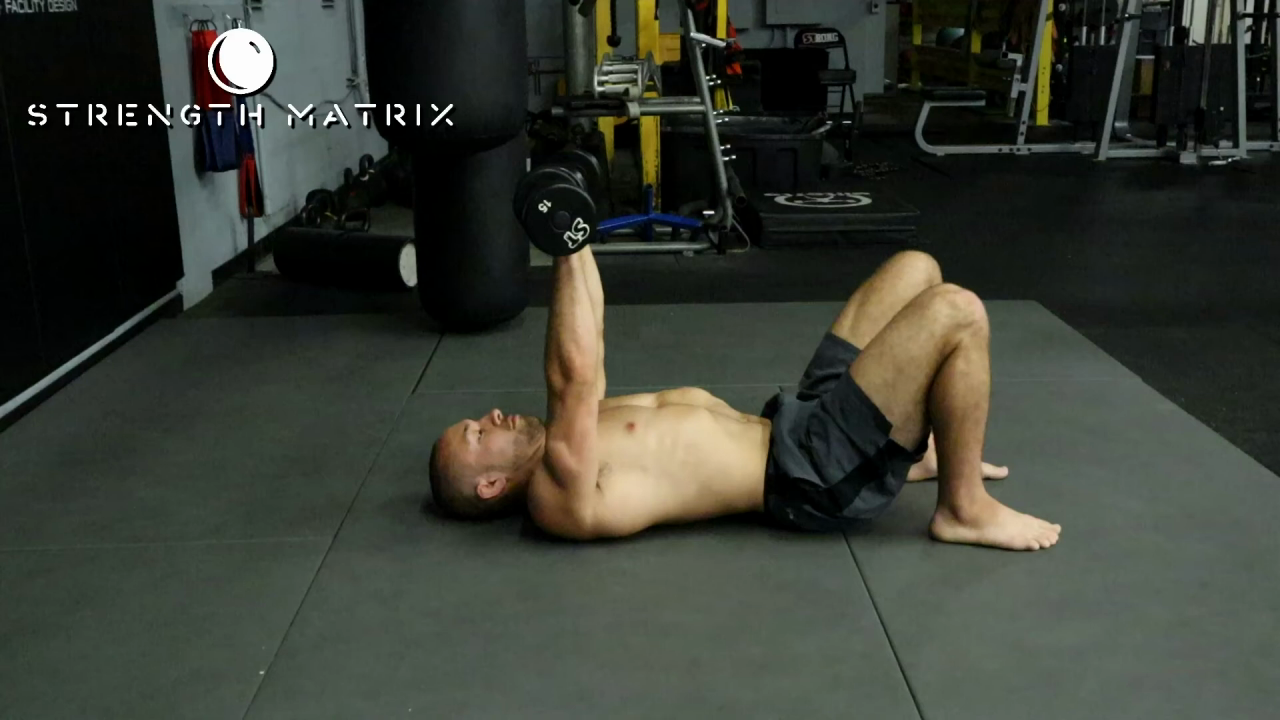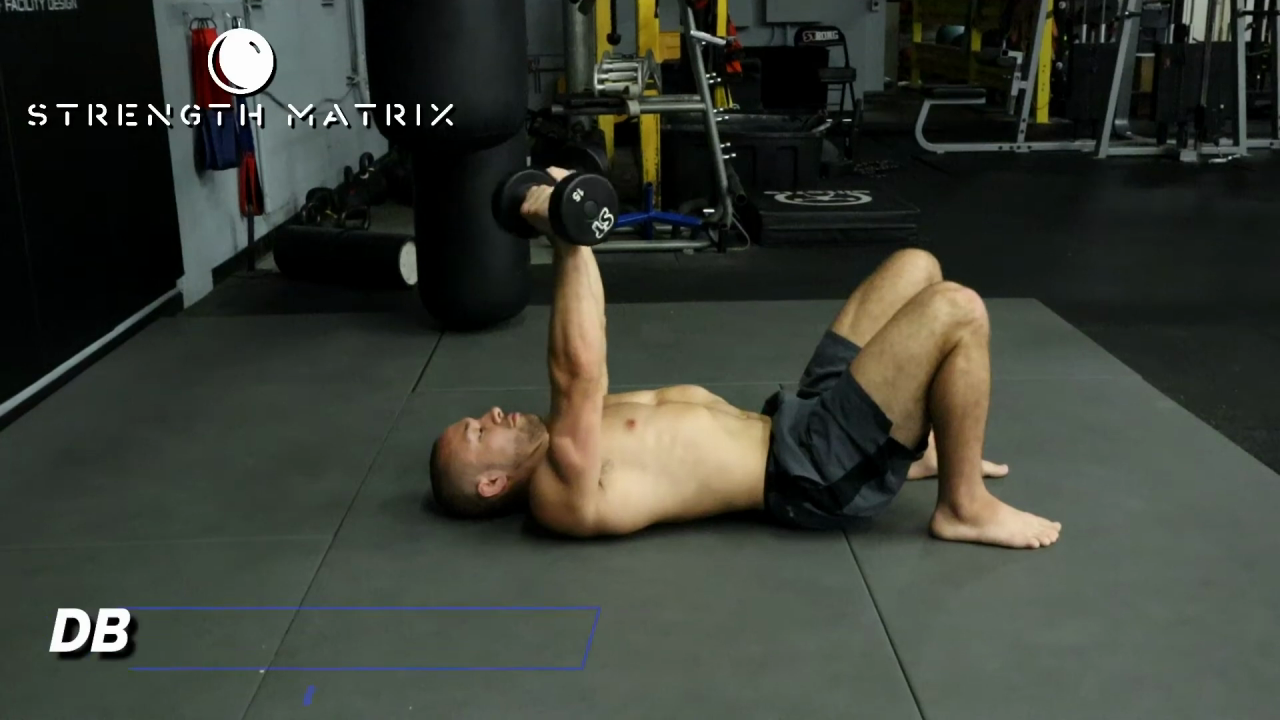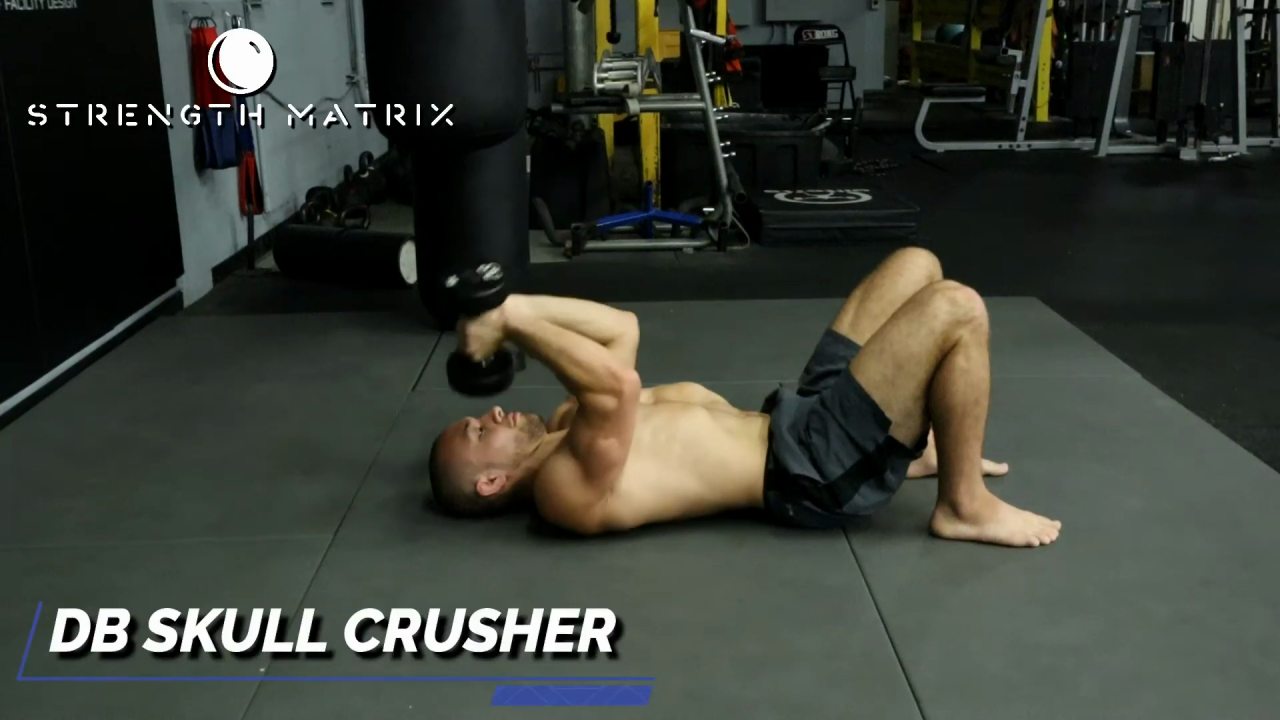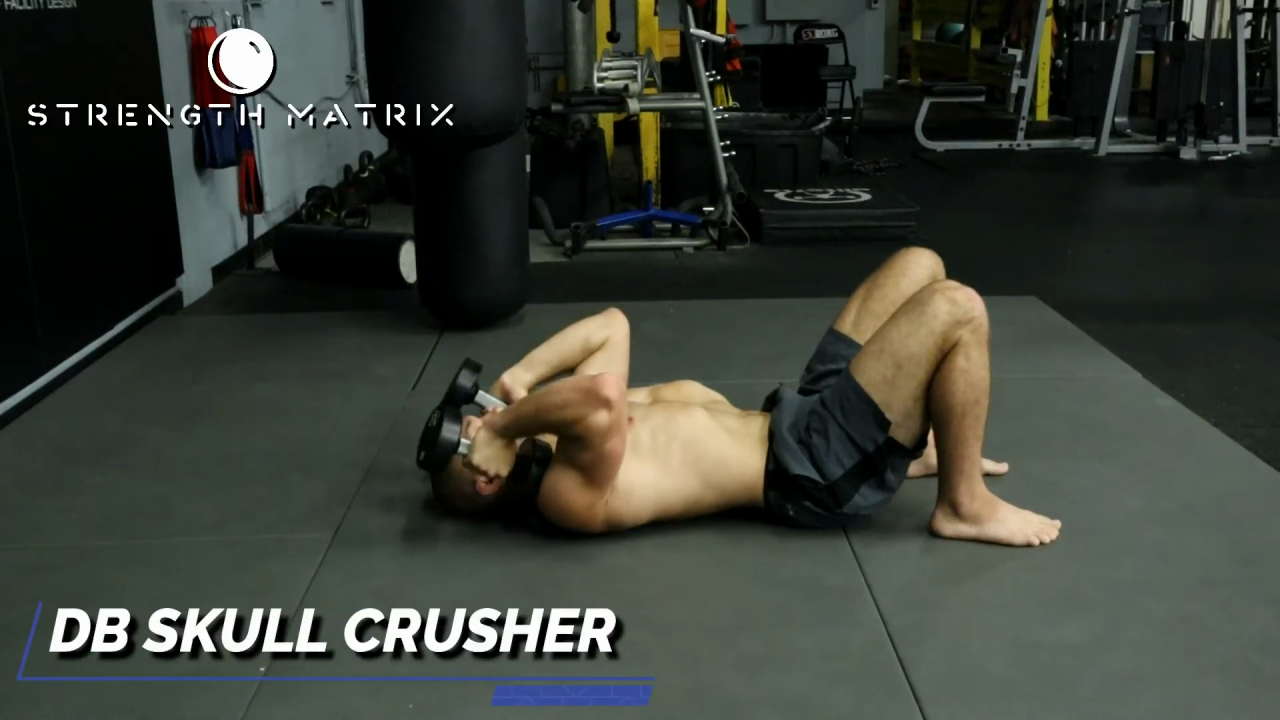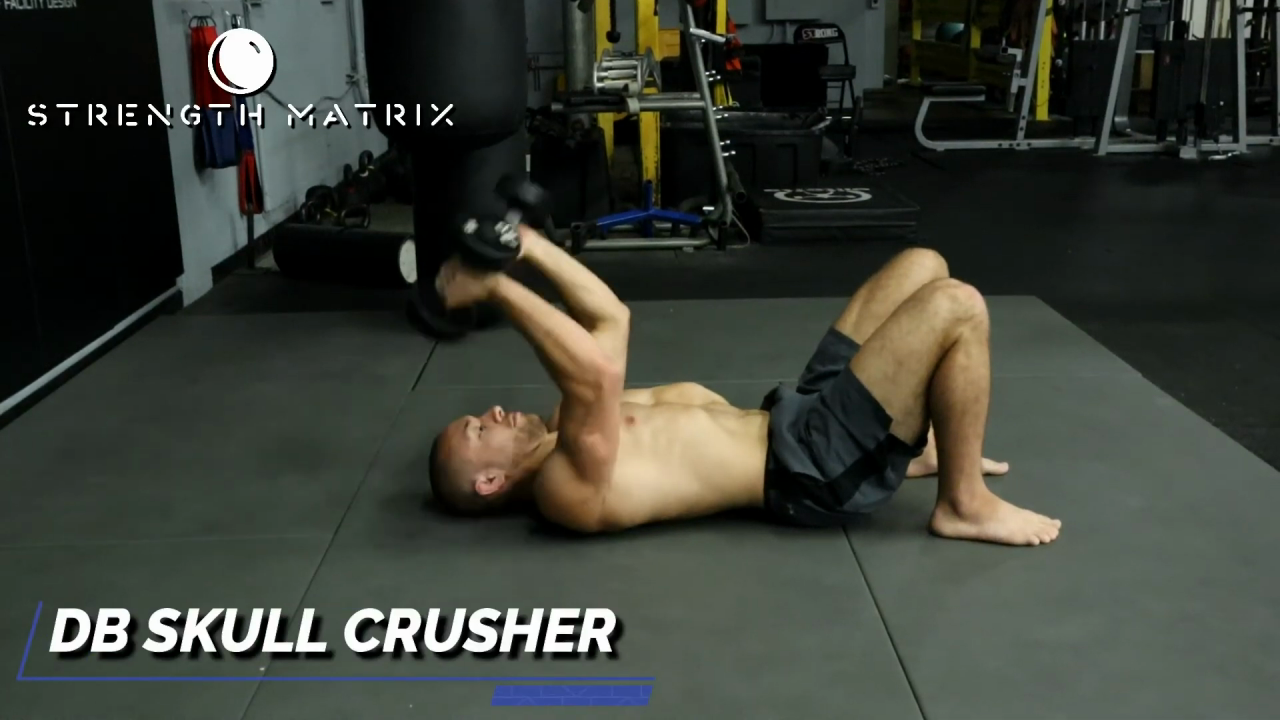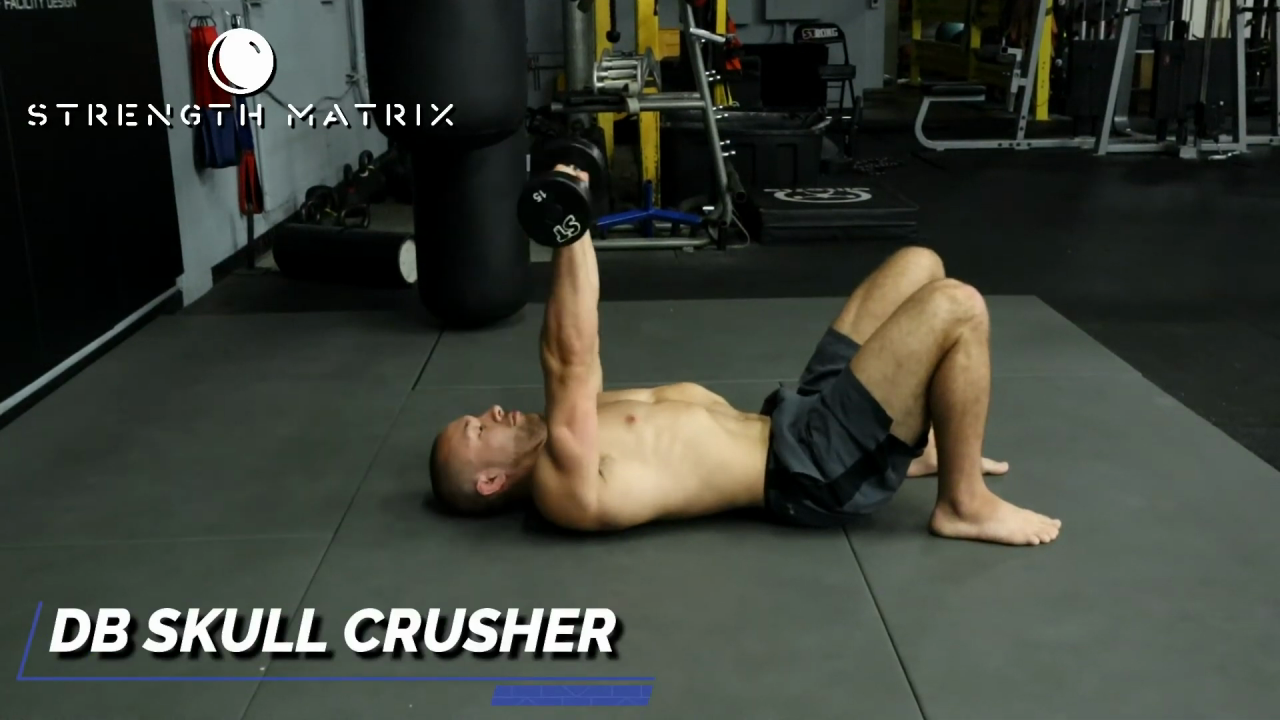
dt=0.7s
person 1, frame 1
left shoulder: (564, 442)
right shoulder: (560, 496)
left elbow: (585, 360)
right elbow: (577, 377)
left wrist: (575, 240)
right wrist: (566, 253)
left hip: (797, 423)
right hip: (817, 472)
left knee: (915, 269)
right knee: (957, 312)
left ankle: (918, 451)
right ankle: (966, 510)
person 1, frame 2
left shoulder: (556, 439)
right shoulder: (562, 495)
right elbow: (580, 374)
left wrist: (567, 232)
right wrist: (570, 242)
left hip: (796, 420)
right hip: (820, 470)
left knee: (916, 266)
right knee: (958, 310)
left ankle: (921, 447)
right ankle: (965, 508)
person 1, frame 3
left shoulder: (565, 431)
right shoulder: (568, 489)
left elbow: (624, 330)
right elbow: (620, 385)
left wrist: (515, 306)
right wrist: (509, 323)
left hip: (797, 419)
right hip: (818, 469)
left knee: (917, 265)
right knee: (957, 308)
left ankle: (919, 447)
right ankle: (966, 506)
person 1, frame 4
left shoulder: (564, 442)
right shoulder: (569, 494)
left elbow: (612, 326)
right elbow: (602, 393)
left wrist: (520, 377)
right wrist: (508, 425)
left hip: (798, 415)
right hip: (818, 470)
left knee: (919, 265)
right knee: (955, 308)
left ankle: (921, 447)
right ankle: (964, 506)
person 1, frame 5
left shoulder: (568, 441)
right shoulder: (566, 490)
left elbow: (612, 319)
right elbow: (597, 376)
left wrist: (529, 248)
right wrist: (499, 289)
left hip: (796, 417)
right hip: (817, 469)
left knee: (923, 267)
right knee: (957, 306)
left ankle: (920, 448)
right ankle: (966, 506)
person 1, frame 6
left shoulder: (561, 439)
right shoulder: (565, 487)
right elbow: (569, 359)
left hip: (794, 417)
right hip: (817, 466)
left knee: (919, 264)
right knee: (957, 306)
left ankle: (920, 444)
right ankle: (964, 504)
